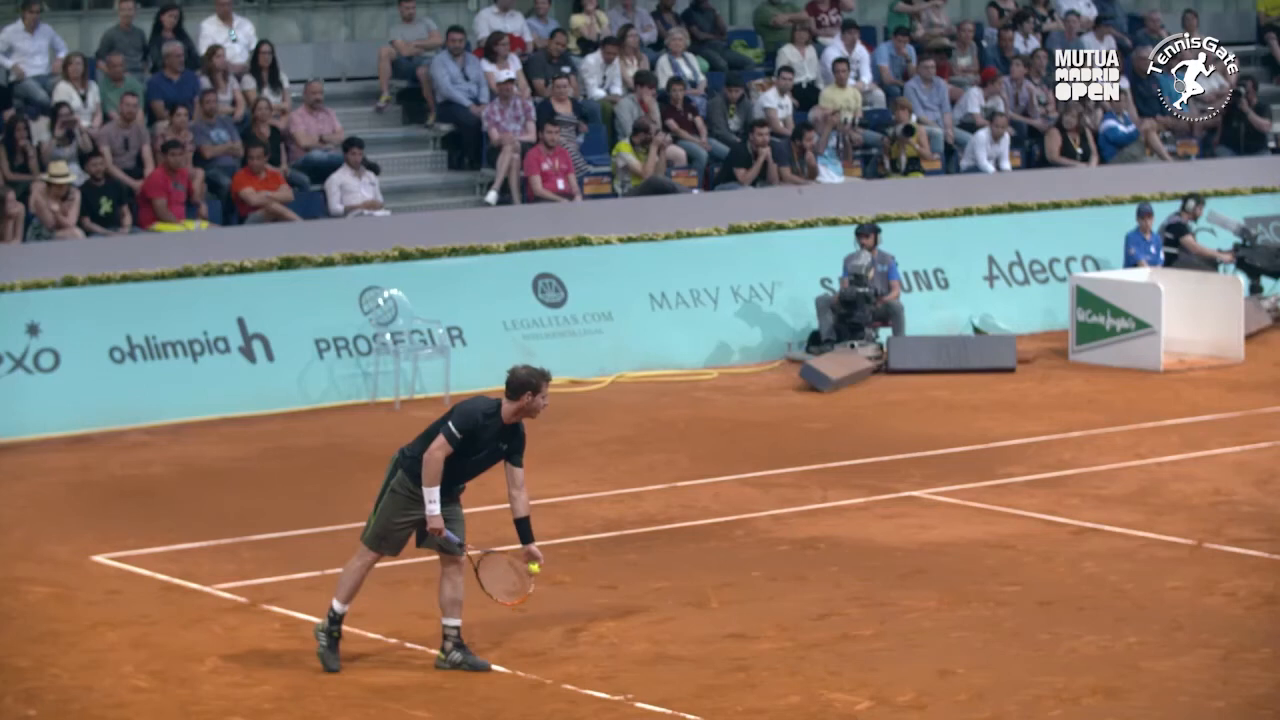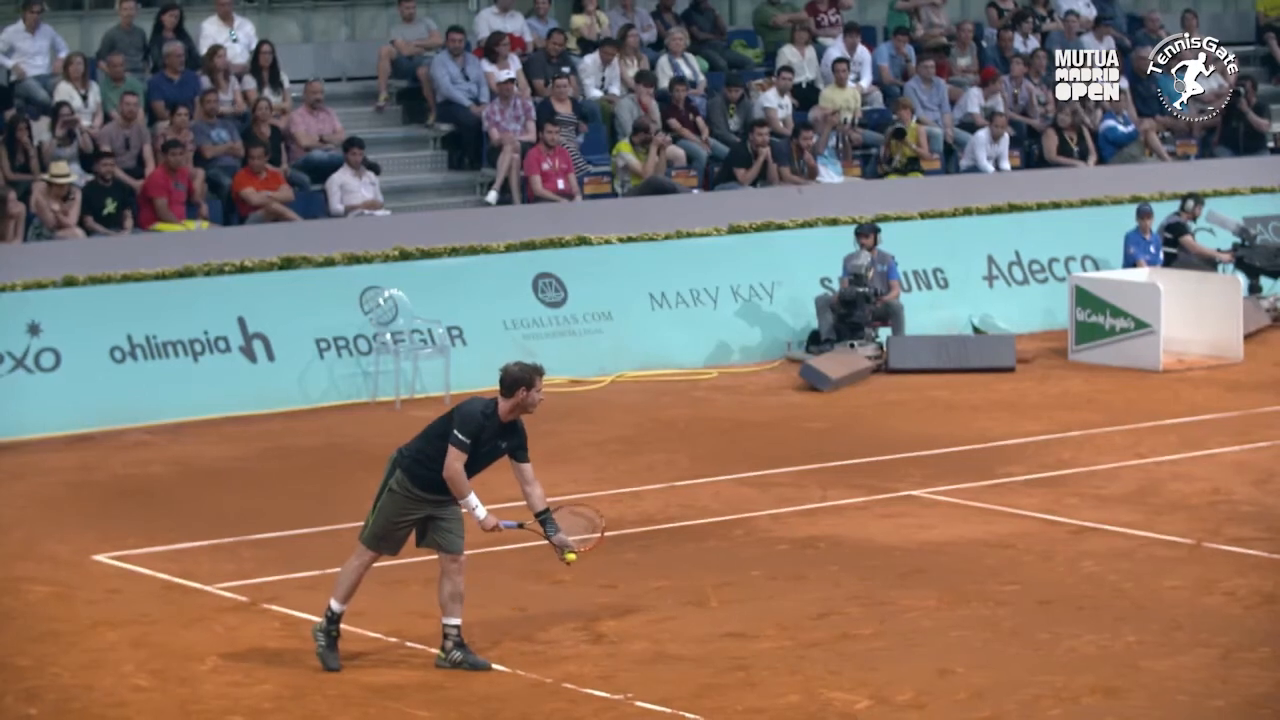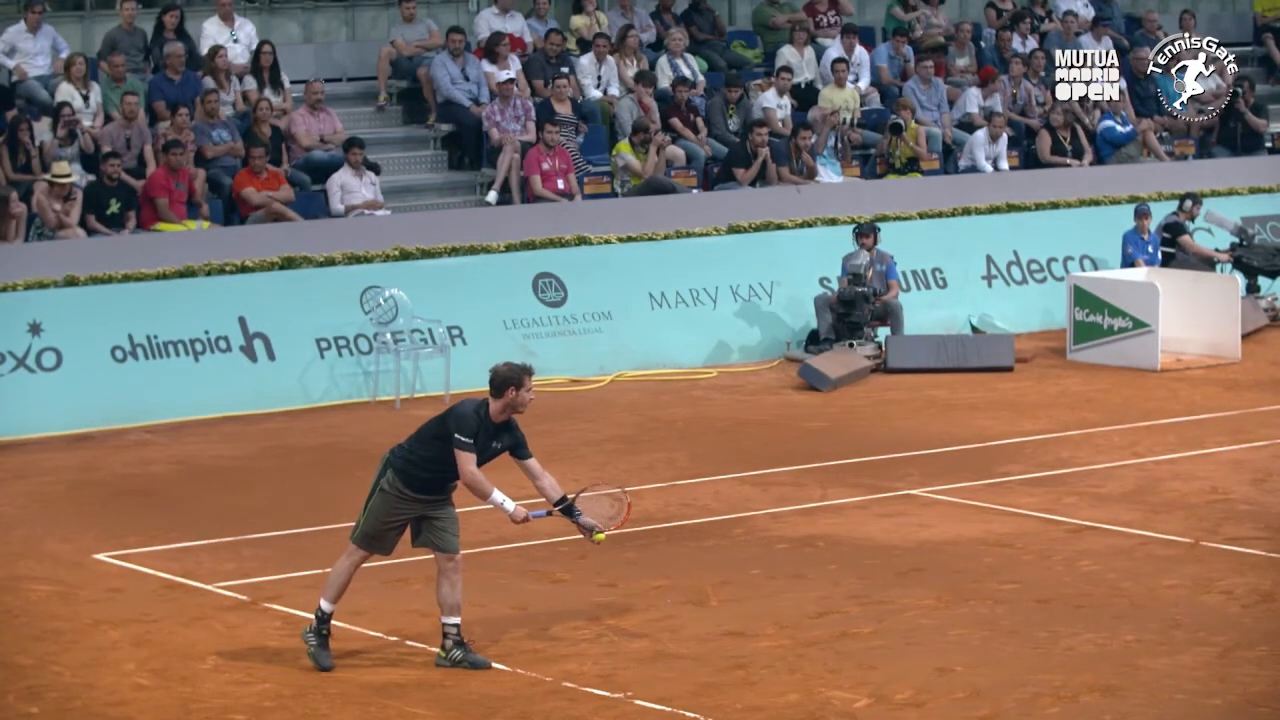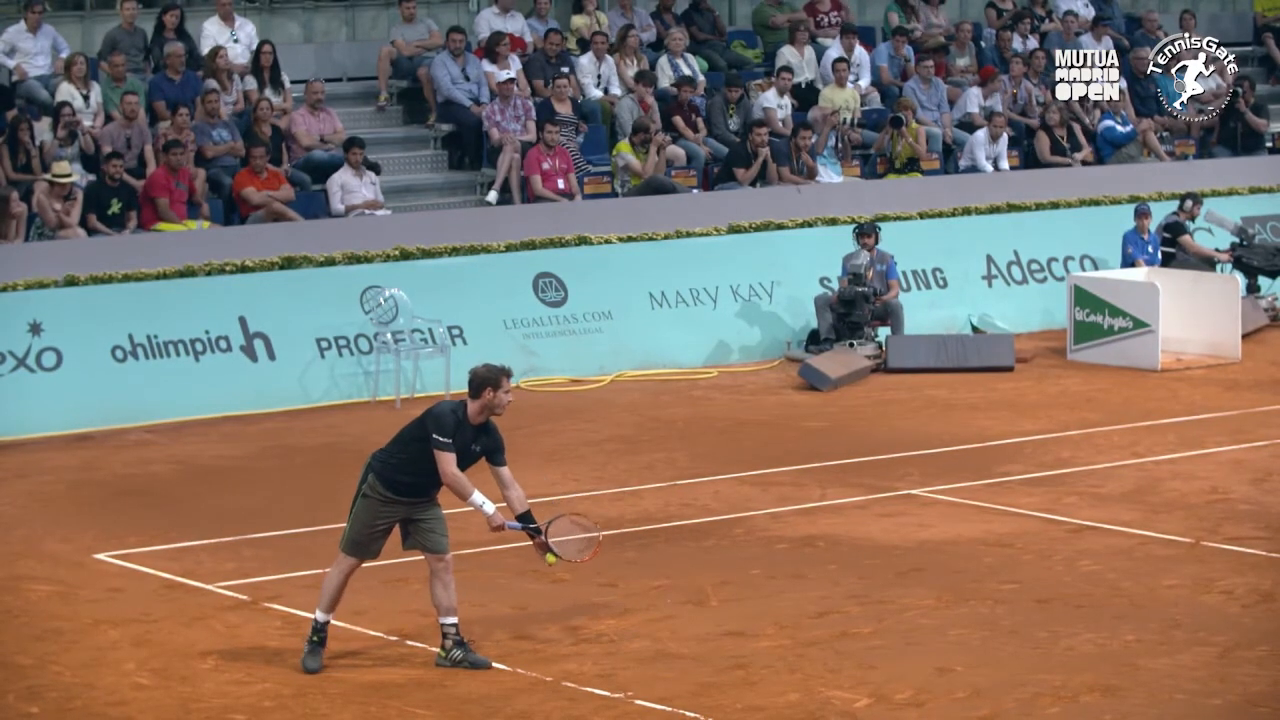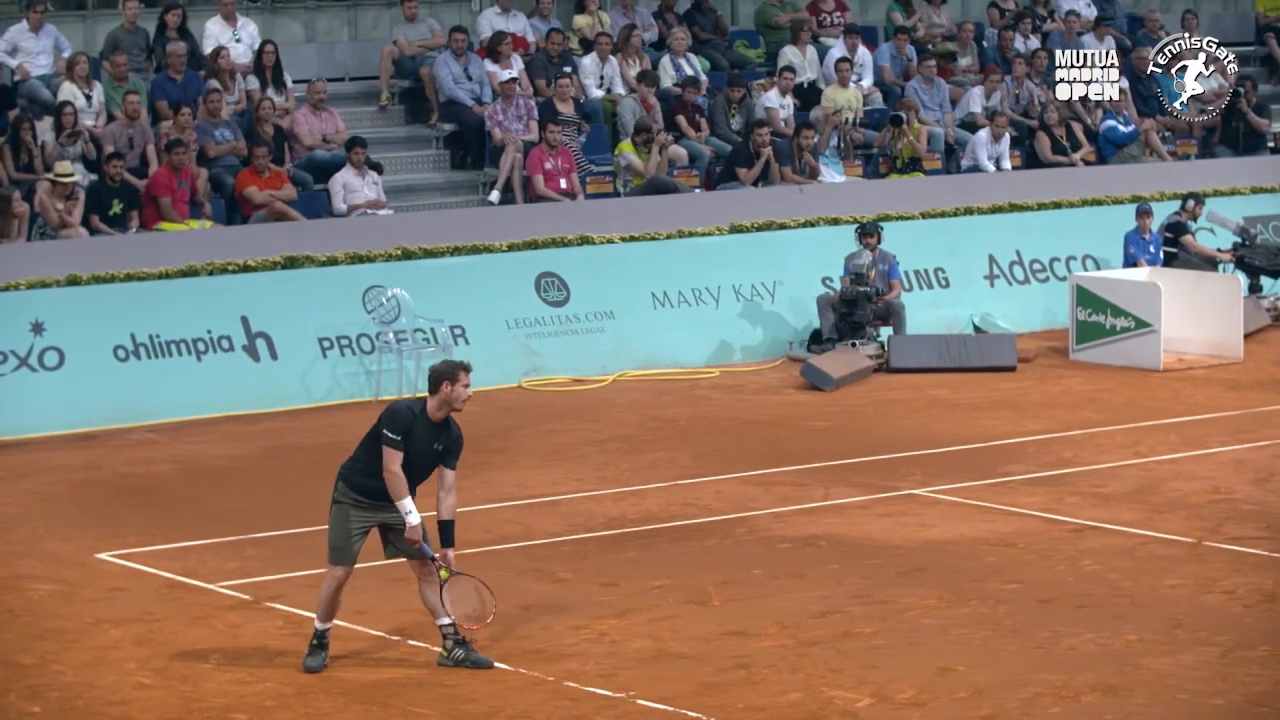
dt=1s
person 1, frame 1
left shoulder: (515, 435)
right shoulder: (474, 412)
left elbow: (517, 490)
right elbow: (433, 455)
left wrist: (527, 541)
right wrist: (432, 510)
left hip: (448, 493)
right hip: (410, 481)
left knee: (455, 562)
right knee: (370, 554)
left ankle: (451, 646)
right ankle: (330, 628)
person 1, frame 2
left shoulder: (515, 432)
right shoulder: (473, 413)
left elbow: (530, 485)
right elbow: (451, 470)
left wrist: (551, 530)
right wrist: (480, 513)
left hip: (444, 495)
right hip: (407, 483)
left knee: (454, 562)
right knee: (367, 554)
left ankle: (451, 645)
right ankle: (328, 628)
person 1, frame 3
left shoulder: (509, 432)
right shoulder: (466, 415)
left elbow: (541, 478)
right elbow: (469, 475)
left wrist: (576, 516)
right wrist: (509, 507)
left hip: (437, 495)
right hip: (399, 484)
left knee: (451, 561)
right knee: (357, 553)
left ankle: (451, 644)
right ankle: (319, 628)
person 1, frame 4
left shoulder: (489, 435)
right shoulder: (444, 416)
left elbow: (510, 487)
right elbow: (449, 475)
left wrist: (534, 532)
right wrist: (488, 510)
left hip: (422, 497)
right hip: (382, 489)
left knee: (442, 561)
right knee: (348, 562)
left ankle: (451, 645)
right ankle: (316, 638)
person 1, frame 5
left shoulder: (452, 435)
right shoulder: (400, 414)
left elbow: (447, 491)
right elbow: (391, 471)
left wrist: (447, 543)
right wrist: (413, 519)
left hip: (398, 501)
right hip: (355, 497)
left knee: (427, 566)
right knee: (339, 573)
left ankle: (452, 644)
right ankle: (319, 642)
